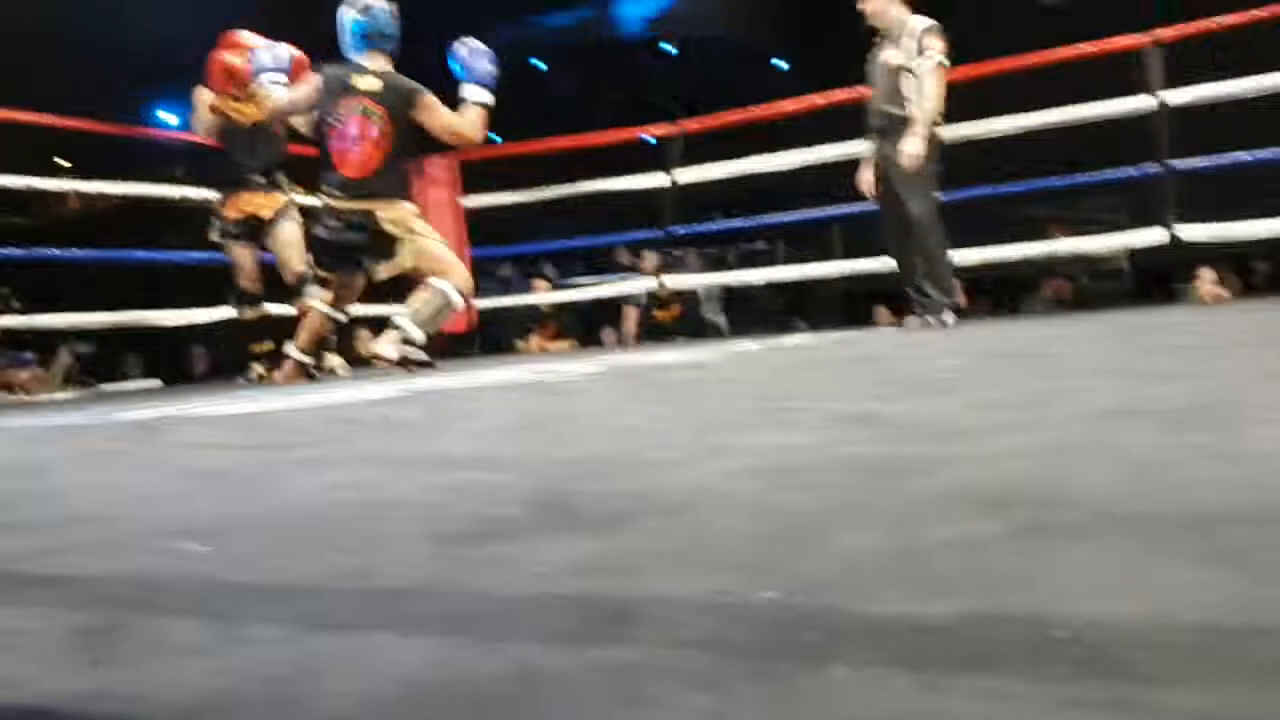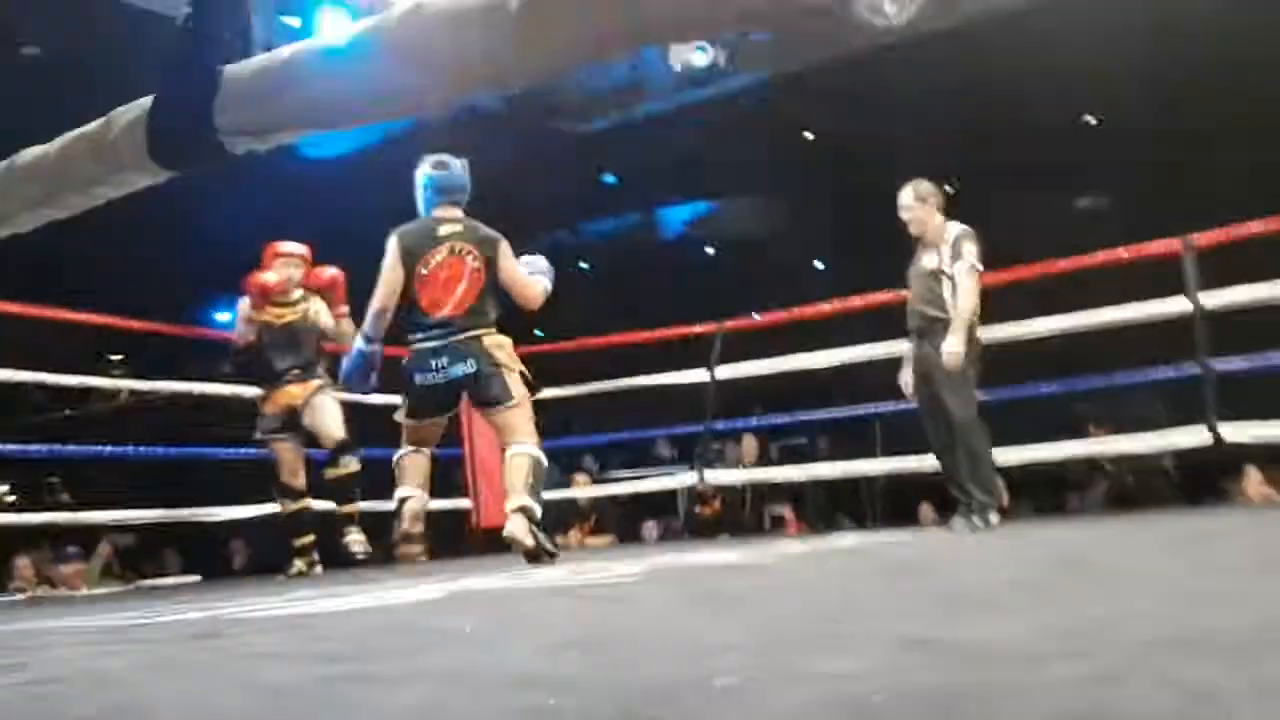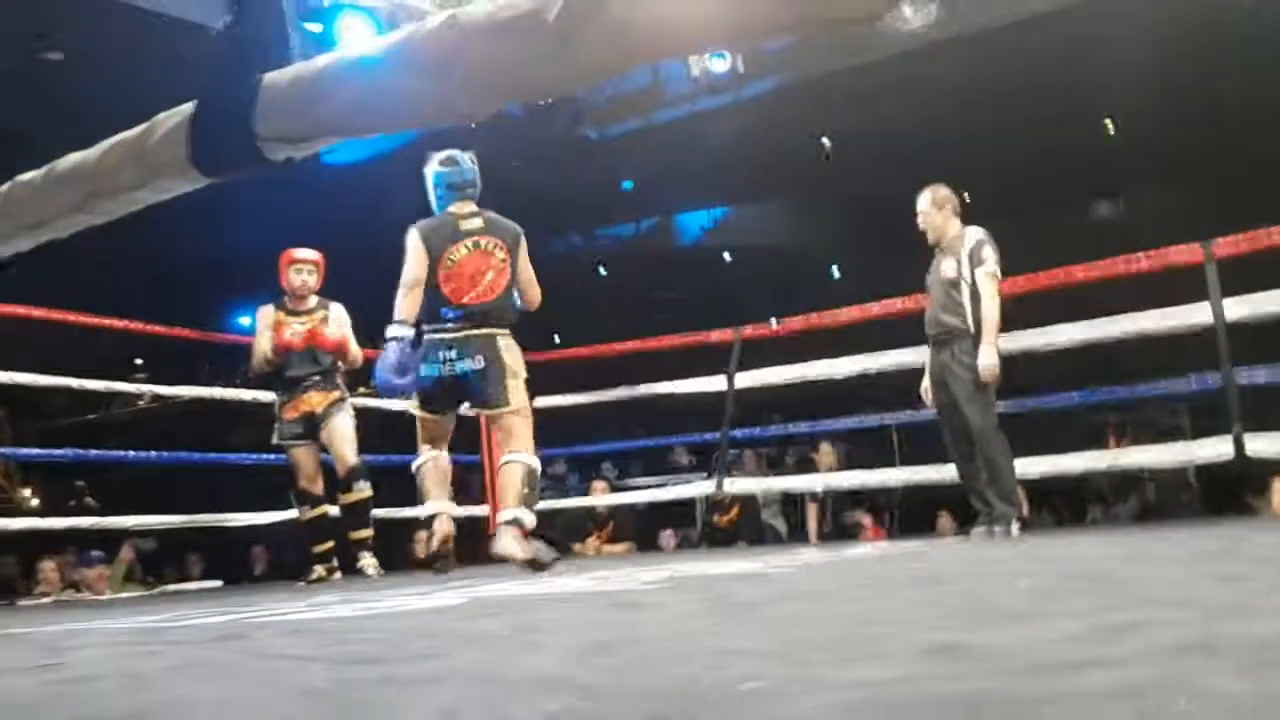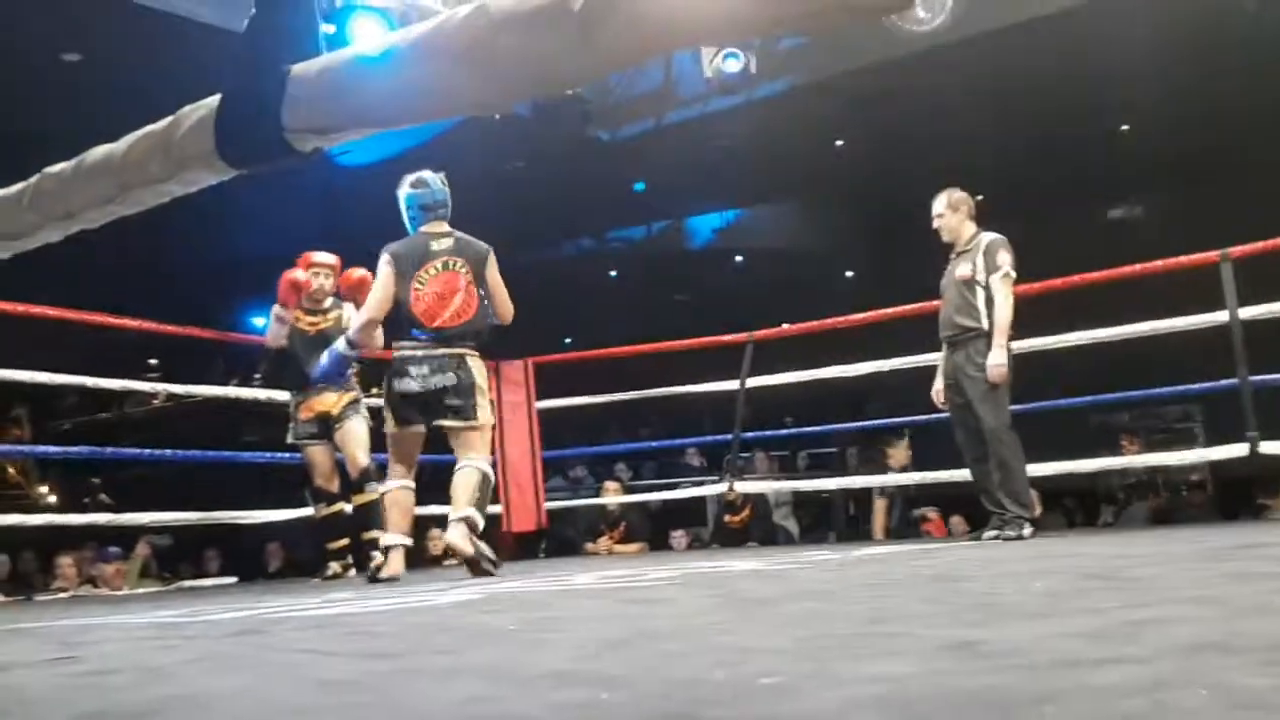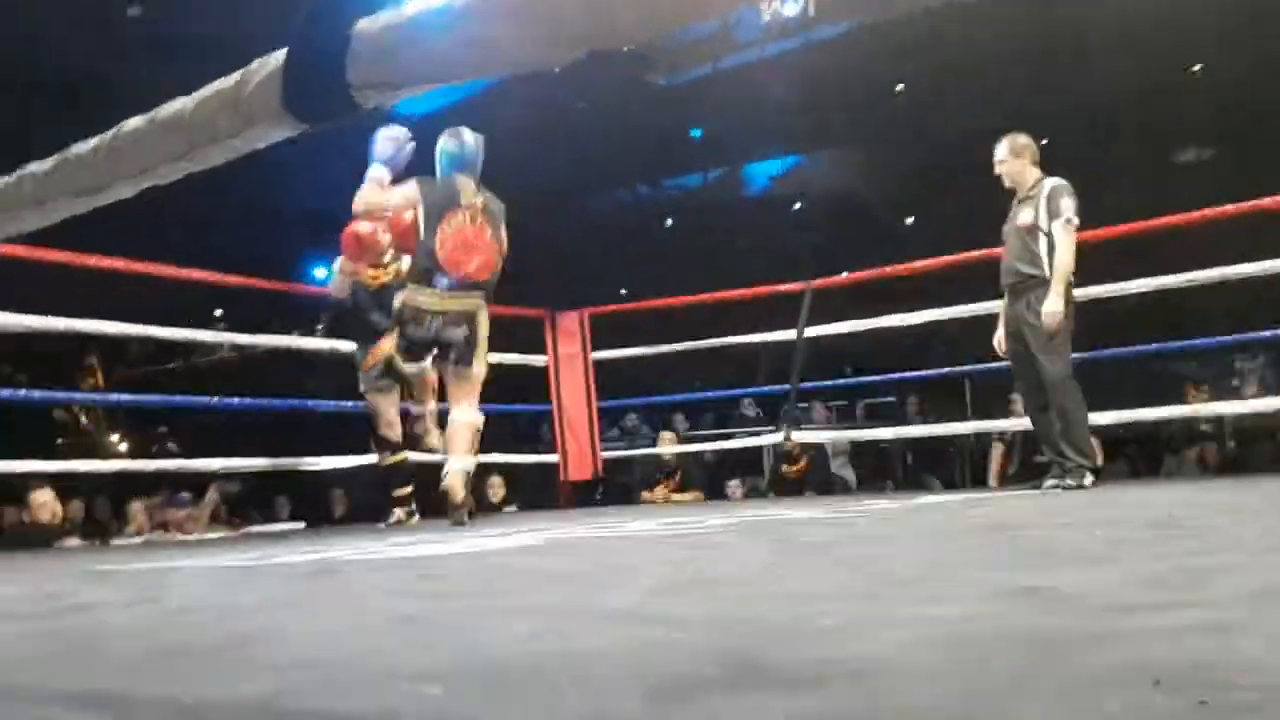
dt=0.3s
person 1, frame 1
left shoulder: (328, 81)
right shoulder: (408, 93)
left elbow: (278, 106)
right elbow: (468, 135)
left wrist: (269, 73)
right wrist: (478, 87)
left hip: (336, 215)
right hip: (383, 215)
left knee: (342, 291)
right knee: (456, 280)
left ankle: (292, 366)
right ankle: (400, 339)
person 1, frame 2
left shoulder: (402, 239)
right shoulder: (490, 240)
left elbow: (384, 302)
right elbow: (530, 298)
left wrist: (363, 348)
right wrist: (540, 276)
left hip: (426, 358)
right hip: (479, 351)
left knee: (415, 443)
right knee: (522, 440)
left ankle: (413, 512)
right ankle: (520, 519)
person 1, frame 3
left shoulder: (423, 232)
right shoulder: (509, 232)
left elbow: (411, 286)
right elbow: (531, 301)
left wrist: (397, 344)
right wrist: (510, 293)
left hip: (440, 351)
right hip: (491, 349)
left knee: (431, 444)
right knee: (517, 444)
left ankle: (440, 522)
right ankle: (512, 530)
person 1, frame 4
left shoulder: (396, 254)
right shoulder: (479, 252)
left elbow: (372, 314)
right elbow: (504, 315)
left wrist: (339, 353)
left hip: (407, 367)
right hip: (455, 366)
left knee: (403, 465)
right knee: (474, 457)
left ankle: (395, 554)
right ankle: (462, 529)
person 1, frame 5
left shoulder: (424, 193)
right shoulder: (494, 209)
left elbow: (363, 206)
right elbow: (494, 265)
left hip: (422, 308)
right hip: (466, 312)
left knee: (410, 362)
right knee: (464, 404)
right ankle: (457, 478)
person 2, frame 1
right shoulder: (208, 95)
right elbow: (203, 131)
left wrist: (300, 83)
right wrist: (219, 93)
left hip: (273, 195)
right hip: (236, 202)
left knee: (297, 270)
right knee: (247, 284)
right ankle: (261, 359)
person 2, frame 2
left shoulder: (315, 303)
right shoulder: (251, 304)
left elbow: (345, 341)
right elbow: (241, 341)
left wrist: (340, 306)
right wrist: (253, 310)
left hip: (311, 385)
right hip: (275, 397)
left knee: (337, 439)
right knee: (290, 477)
left ankle: (351, 527)
right ankle: (306, 555)
person 2, frame 3
left shoulder: (333, 310)
right shoulder: (269, 314)
left elbow: (357, 359)
right elbow: (257, 366)
left wrist: (344, 350)
right wrist: (275, 352)
left hip: (330, 396)
right hip: (292, 404)
left knee: (349, 464)
right knee: (307, 483)
left ankle: (364, 551)
right ankle: (324, 561)
person 2, frame 4
left shoulder: (346, 309)
right shoulder: (285, 310)
left elbow: (372, 344)
right elbow: (273, 343)
right wrist: (285, 308)
left hip: (344, 397)
right hip: (307, 406)
left knee: (361, 466)
right knee: (323, 481)
left ankle: (375, 550)
right ankle: (340, 559)
person 2, frame 5
left shoulder: (406, 262)
right shoulder: (350, 263)
right elbow: (337, 293)
right wrist: (349, 264)
right hip: (374, 352)
right knee: (387, 430)
left ankle: (427, 425)
right ankle: (403, 505)
person 3, frame 1
left shoulder: (922, 31)
right shoulder: (883, 46)
left elbow: (933, 83)
left wrist: (917, 134)
right wrist: (870, 159)
left hip: (910, 141)
right hip: (887, 144)
left knee: (920, 217)
right knee: (895, 226)
left ankle: (941, 303)
right ankle: (923, 302)
person 3, frame 2
left shoulder: (958, 236)
right shoulder: (922, 251)
left elbow: (968, 286)
left wrist: (956, 335)
right wrist: (909, 360)
left hip: (950, 343)
right hip: (924, 346)
left knee: (963, 419)
right knee: (938, 429)
left ankle: (986, 504)
right ankle: (966, 504)
person 3, frame 3
left shoulder: (975, 241)
right shoulder: (939, 257)
left elbow: (989, 294)
left wrist: (989, 346)
right wrist: (929, 369)
left hip: (967, 349)
right hip: (942, 353)
left knee: (983, 428)
right knee: (957, 438)
left ankle: (1006, 514)
right ankle: (986, 514)
person 3, frame 4
left shoulder: (991, 244)
right shoulder: (954, 260)
left elbow: (1003, 297)
left wrist: (998, 347)
right wrist: (941, 370)
left hip: (982, 351)
right hip: (956, 355)
left knee: (997, 429)
right knee: (971, 440)
left ankle: (1019, 516)
right ankle: (998, 516)
person 3, frame 5
left shoulder: (1054, 191)
right shoulder: (1018, 204)
left elbow: (1065, 243)
left wrist: (1055, 295)
right wrist: (1003, 320)
left hip: (1043, 299)
right hip: (1018, 303)
left knee: (1057, 378)
right knee: (1032, 387)
left ankle: (1079, 466)
right ankle: (1059, 465)
